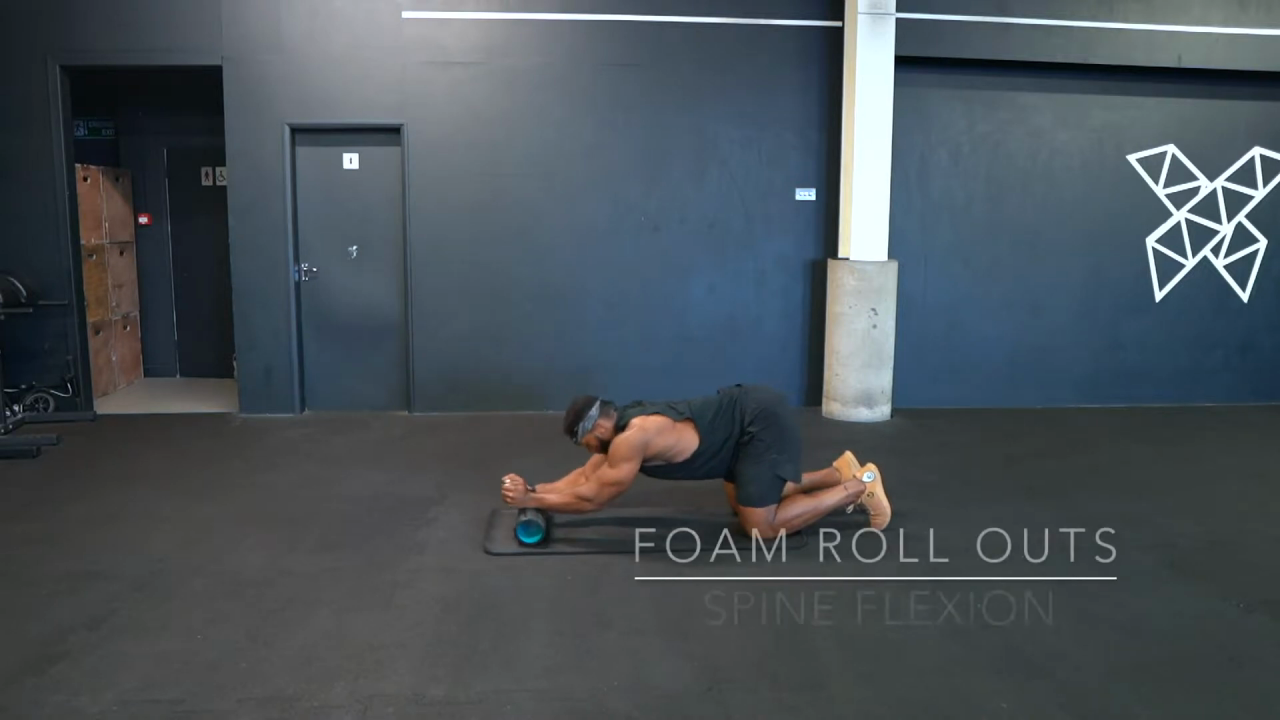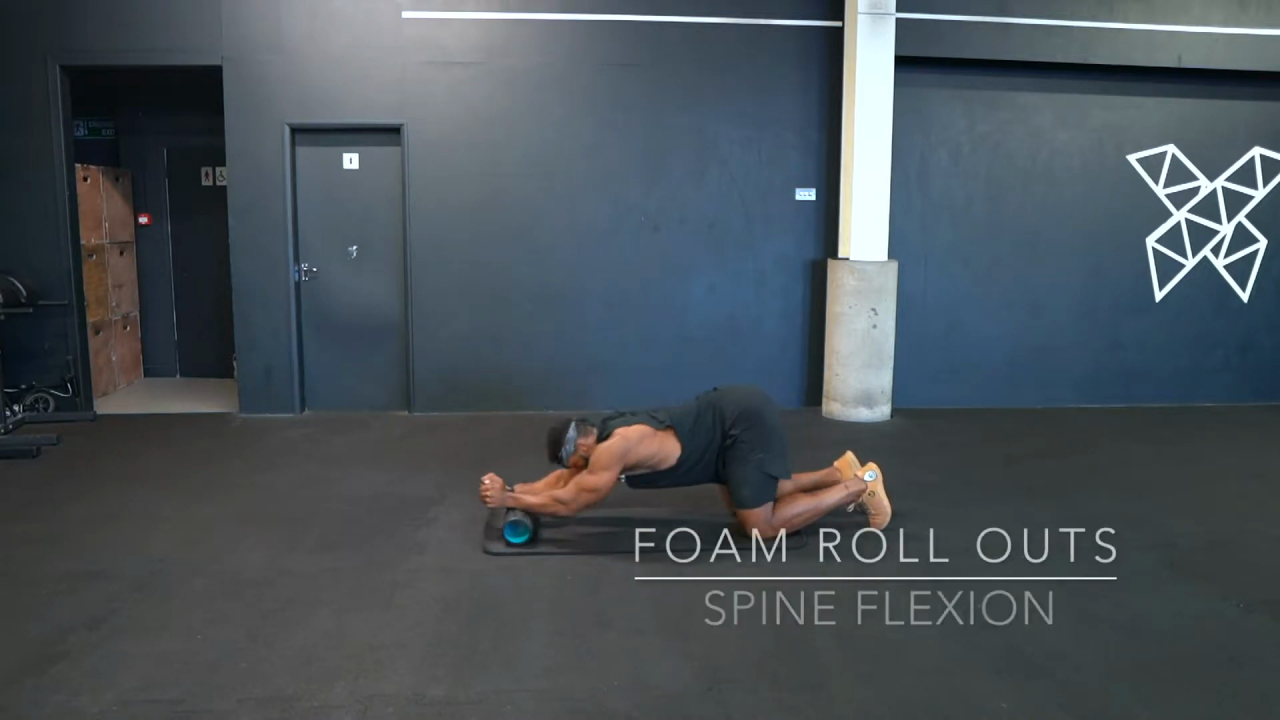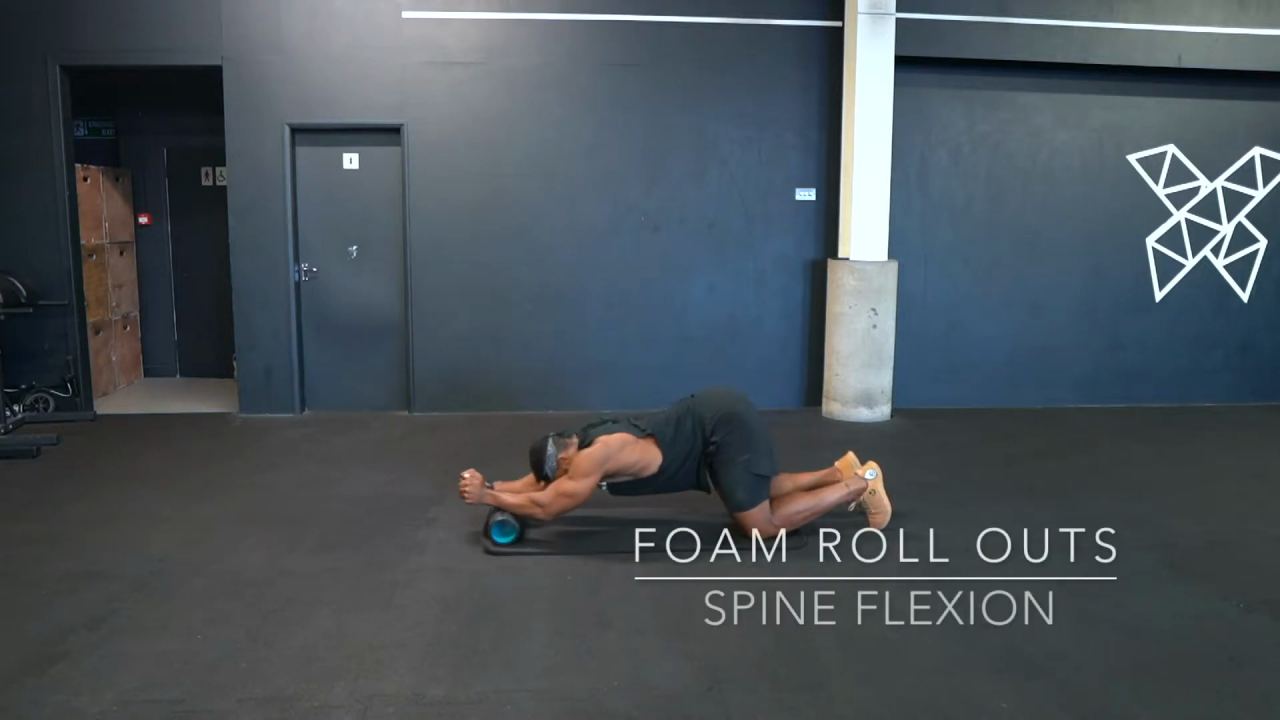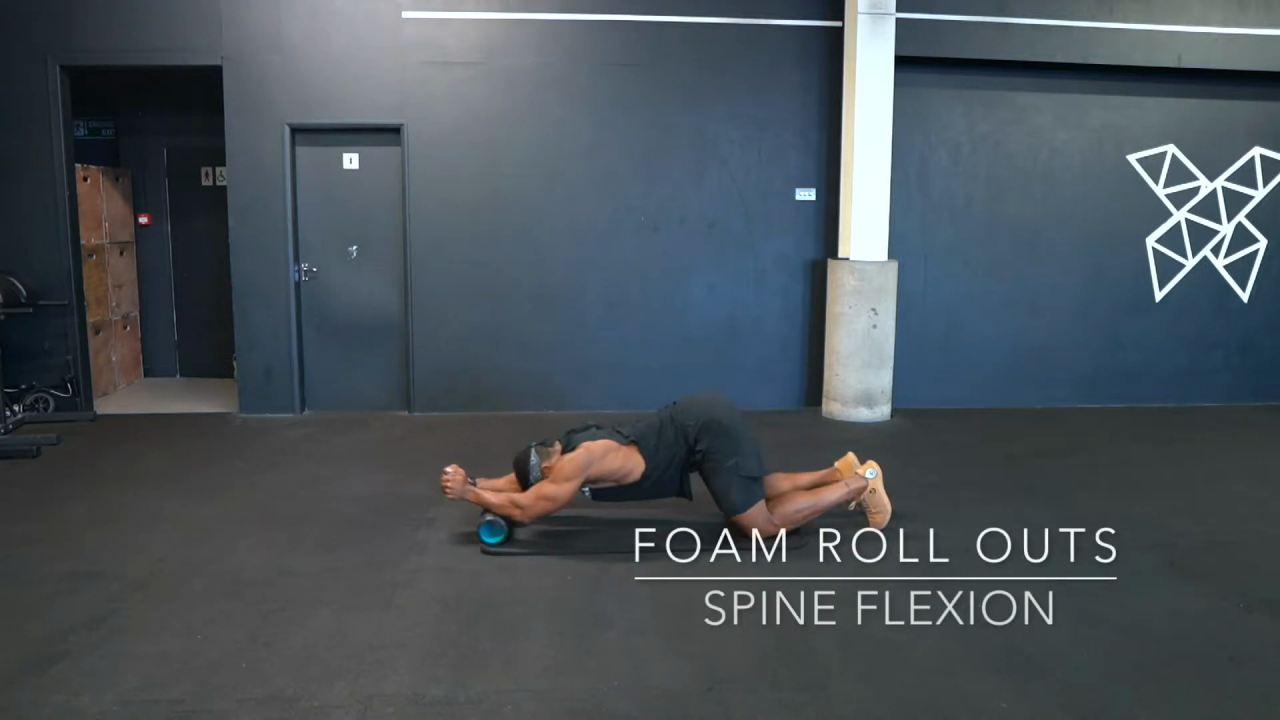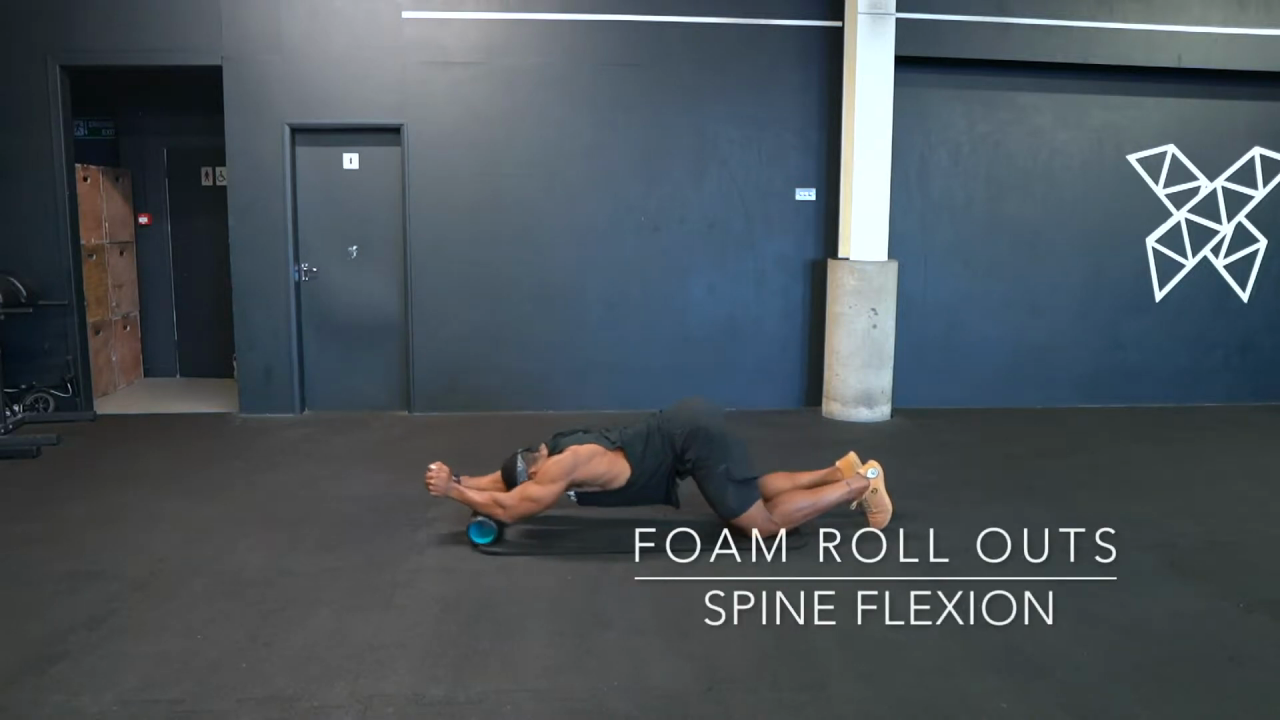
dt=0.2s
person 1, frame 1
left shoulder: (633, 438)
right shoulder: (627, 424)
left elbow: (590, 498)
right elbow: (586, 474)
left wrist: (530, 500)
right wrist: (535, 488)
left hip: (764, 421)
right hip: (754, 410)
left knee: (761, 525)
right knee: (744, 502)
left ankle: (858, 487)
right ankle: (838, 471)
person 1, frame 2
left shoulder: (615, 449)
right shoulder: (604, 436)
left elbow: (567, 502)
right elbow: (561, 479)
left wrist: (507, 499)
right wrist: (512, 489)
left hip: (745, 420)
right hip: (738, 411)
left knee: (761, 524)
right knee: (752, 498)
left ankle: (859, 485)
right ankle: (839, 471)
person 1, frame 3
left shoulder: (597, 456)
right shoulder: (585, 443)
left elbow: (545, 507)
right elbow: (539, 481)
left wrist: (487, 496)
right wrist: (493, 485)
left hip: (724, 423)
right hip: (720, 415)
left knee: (763, 524)
right knee: (753, 497)
left ankle: (859, 485)
right ankle: (840, 471)
person 1, frame 4
left shoulder: (579, 462)
right shoulder: (568, 448)
left elbow: (525, 509)
right elbow: (521, 480)
left wrist: (469, 492)
right wrist: (475, 482)
left hip: (707, 429)
right hip: (703, 420)
left knee: (763, 523)
right knee: (752, 496)
left ankle: (860, 484)
right ankle: (840, 471)
person 1, frame 5
left shoulder: (565, 465)
right shoulder: (555, 451)
left elbow: (508, 509)
right elbow: (506, 479)
left wrist: (452, 491)
right wrist: (459, 481)
left hip: (693, 437)
right hip: (691, 427)
left knee: (764, 522)
right knee: (753, 493)
left ankle: (860, 485)
right ankle: (842, 471)
